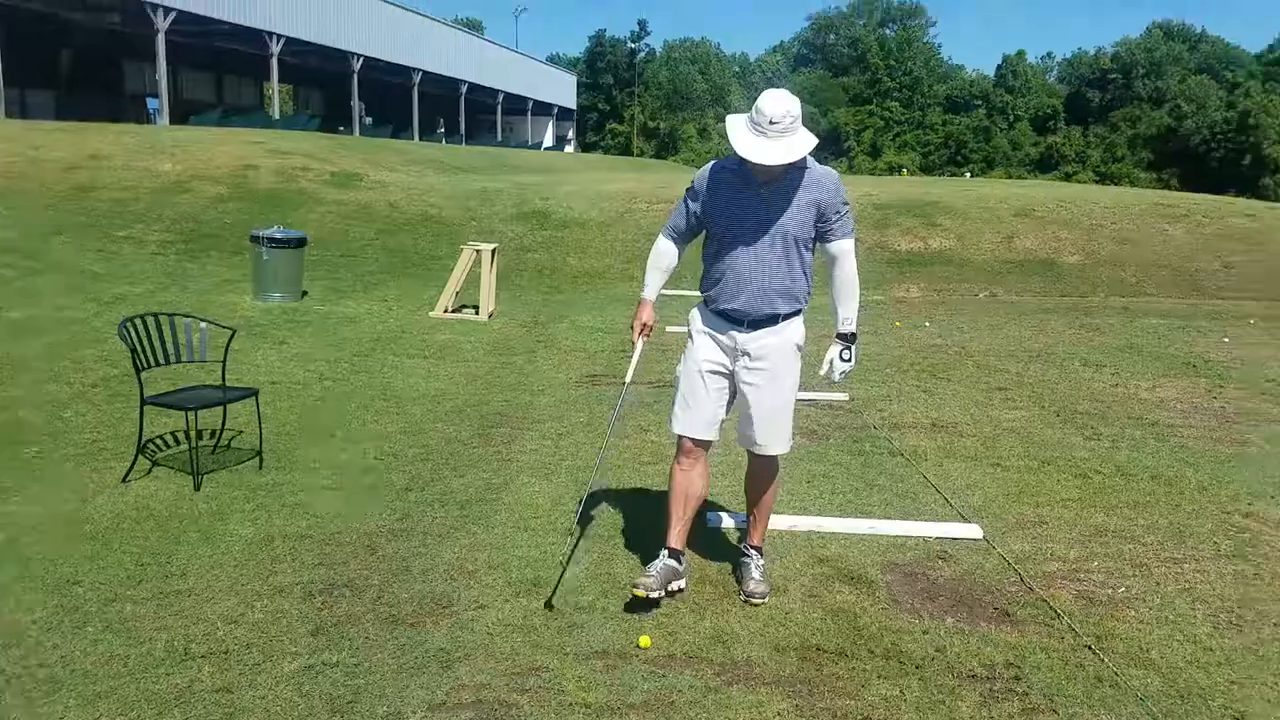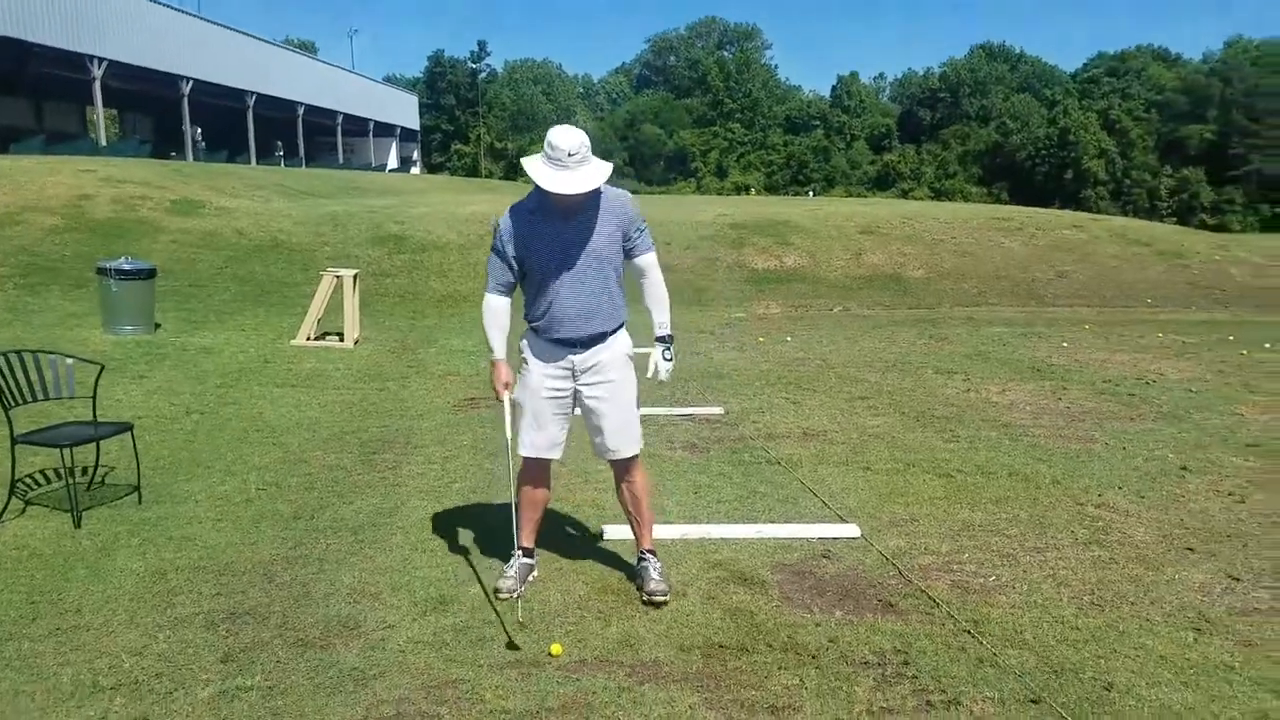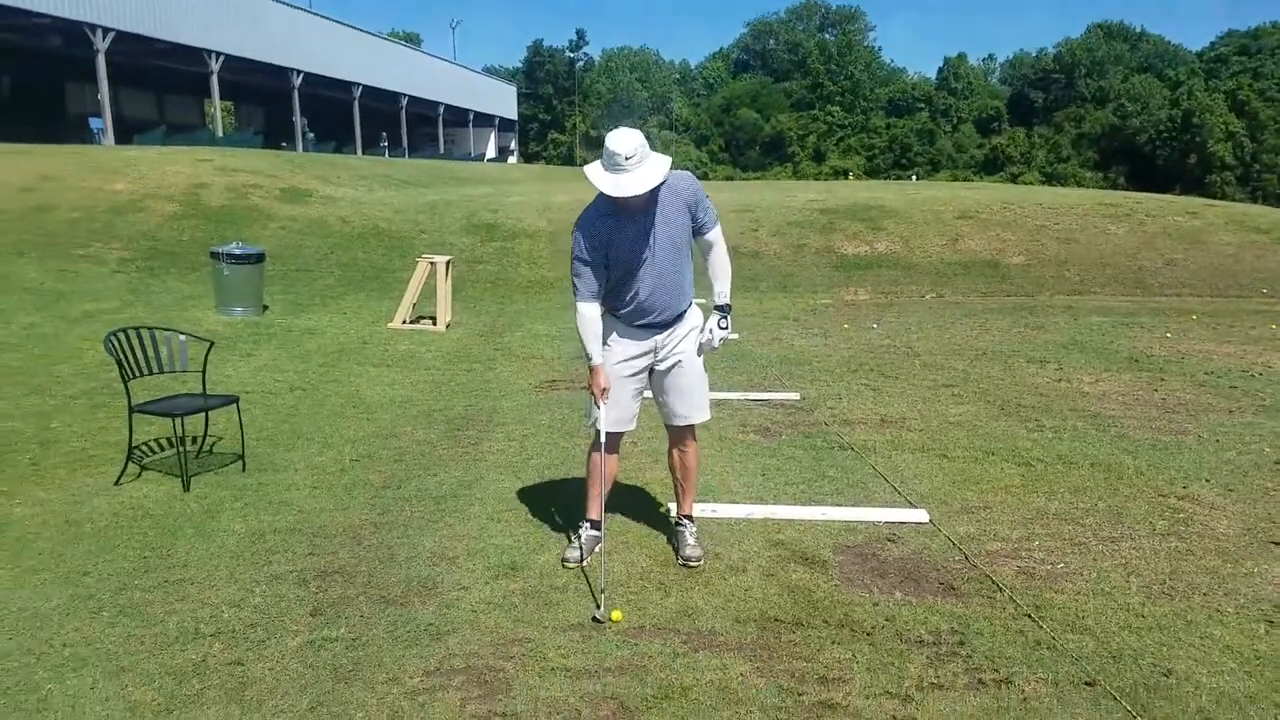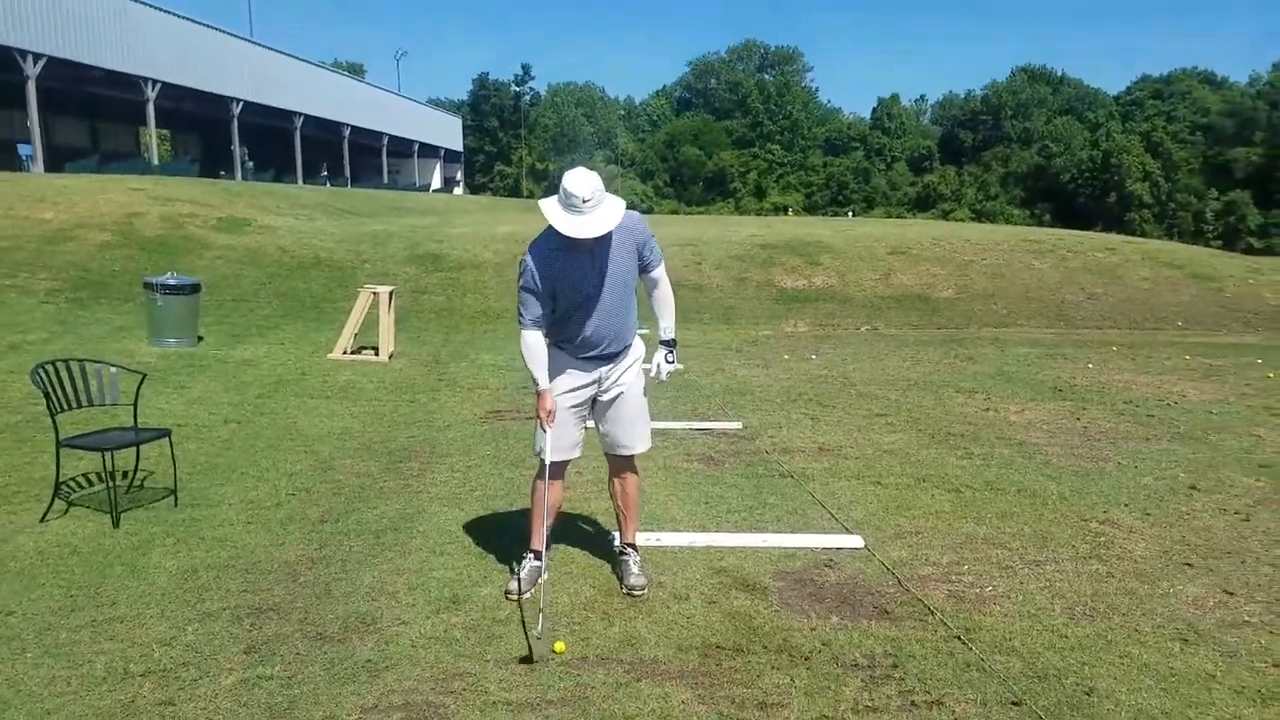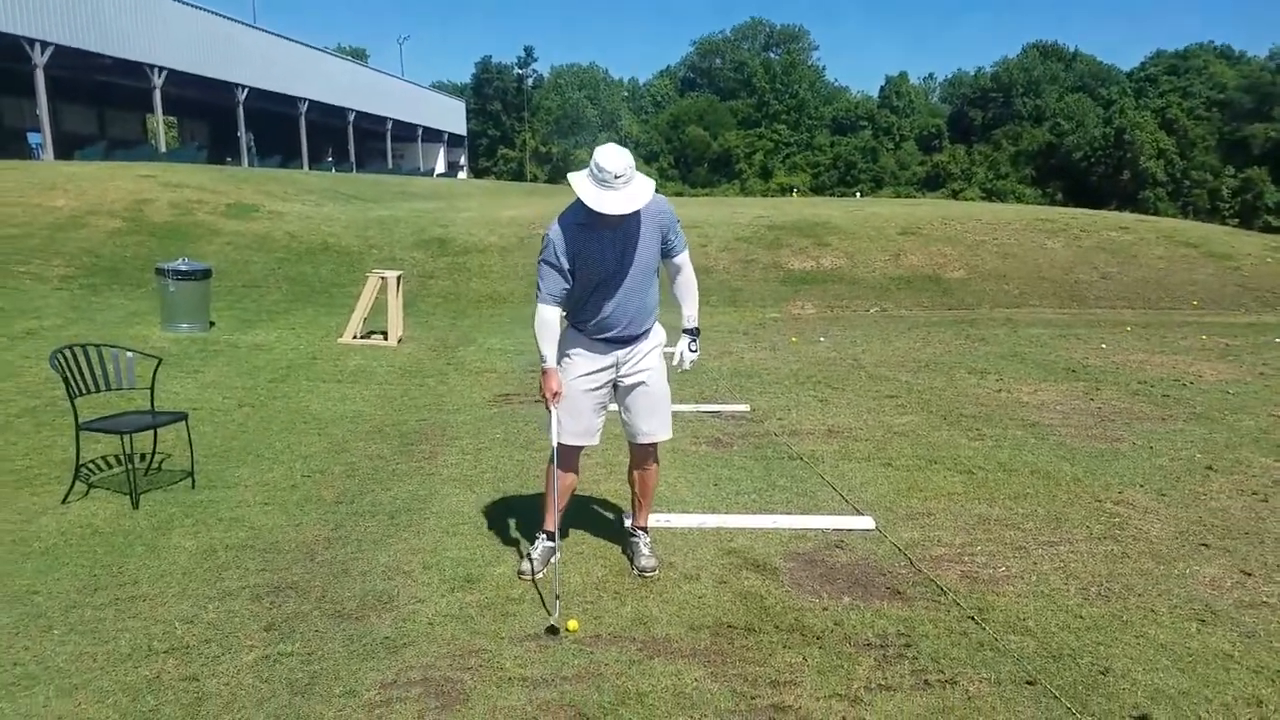
dt=0.7s
person 1, frame 1
left shoulder: (822, 185)
right shoulder: (712, 177)
left elbow: (842, 261)
right elbow: (672, 238)
left wrist: (845, 334)
right wrist: (647, 297)
left hip: (776, 337)
right hip: (711, 329)
left knee: (765, 453)
right knee: (690, 445)
left ankle: (752, 552)
right ankle: (673, 557)
person 1, frame 2
left shoulder: (619, 206)
right shoulder: (516, 221)
left elbow: (648, 272)
right elbow: (497, 293)
left wrist: (663, 338)
right wrist: (498, 358)
left hip: (608, 352)
right hip: (543, 356)
left knee: (627, 459)
right knee: (534, 461)
left ankle: (647, 558)
right ankle: (524, 555)
person 1, frame 3
left shoulder: (685, 189)
right shoulder: (591, 224)
left elbow: (713, 245)
right elbow: (587, 300)
left wrist: (721, 308)
right wrist: (595, 363)
left hip: (681, 330)
right hip: (622, 336)
left knee: (684, 431)
right knee: (608, 433)
left ankle: (685, 522)
right ankle: (591, 525)
person 1, frame 4
left shoulder: (632, 228)
right shoulder: (540, 256)
left elbow: (657, 282)
right elbow: (532, 329)
left wrist: (667, 342)
right wrist: (543, 388)
left hip: (623, 362)
right hip: (566, 367)
left knee: (624, 460)
right knee: (553, 462)
left ankle: (628, 552)
right ankle: (535, 556)
person 1, frame 5
left shoulder: (658, 212)
right shoulder: (563, 231)
left elbow: (680, 269)
right elbow: (548, 304)
left wrist: (690, 329)
right wrist: (548, 367)
left hip: (644, 347)
right hip: (585, 350)
left knee: (645, 447)
right knee: (568, 448)
left ankle: (639, 533)
right ankle: (548, 537)
